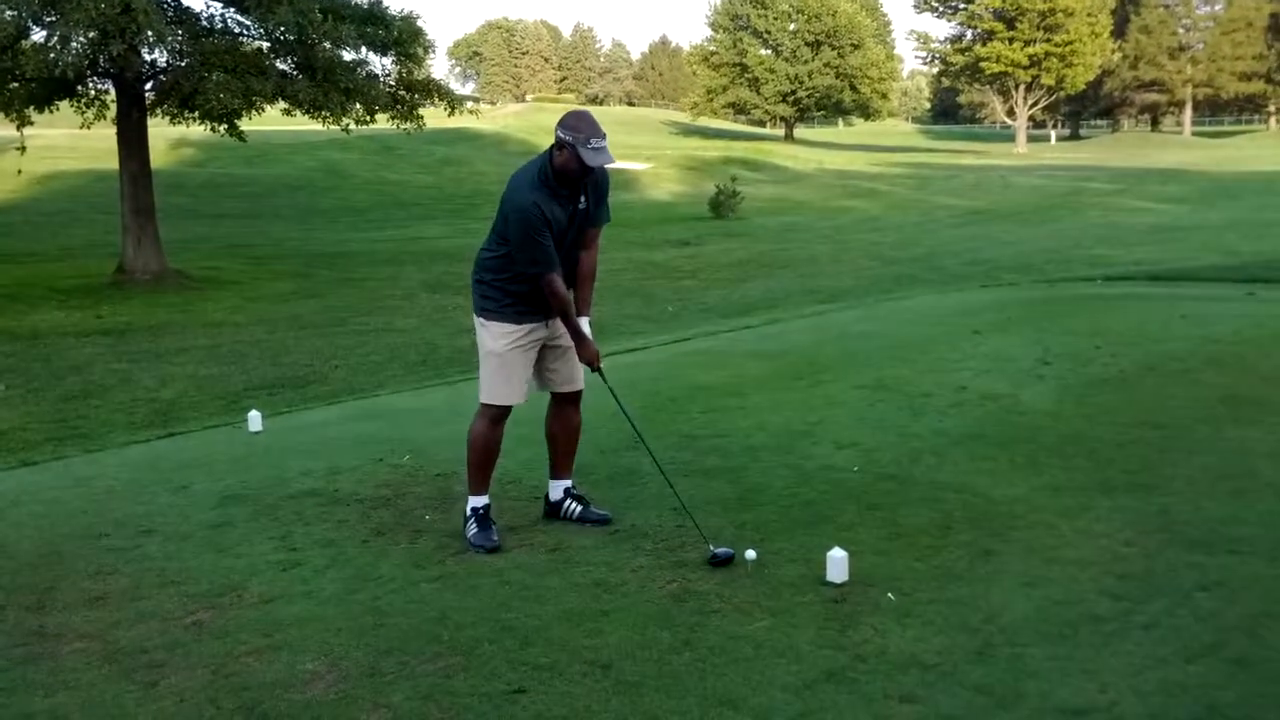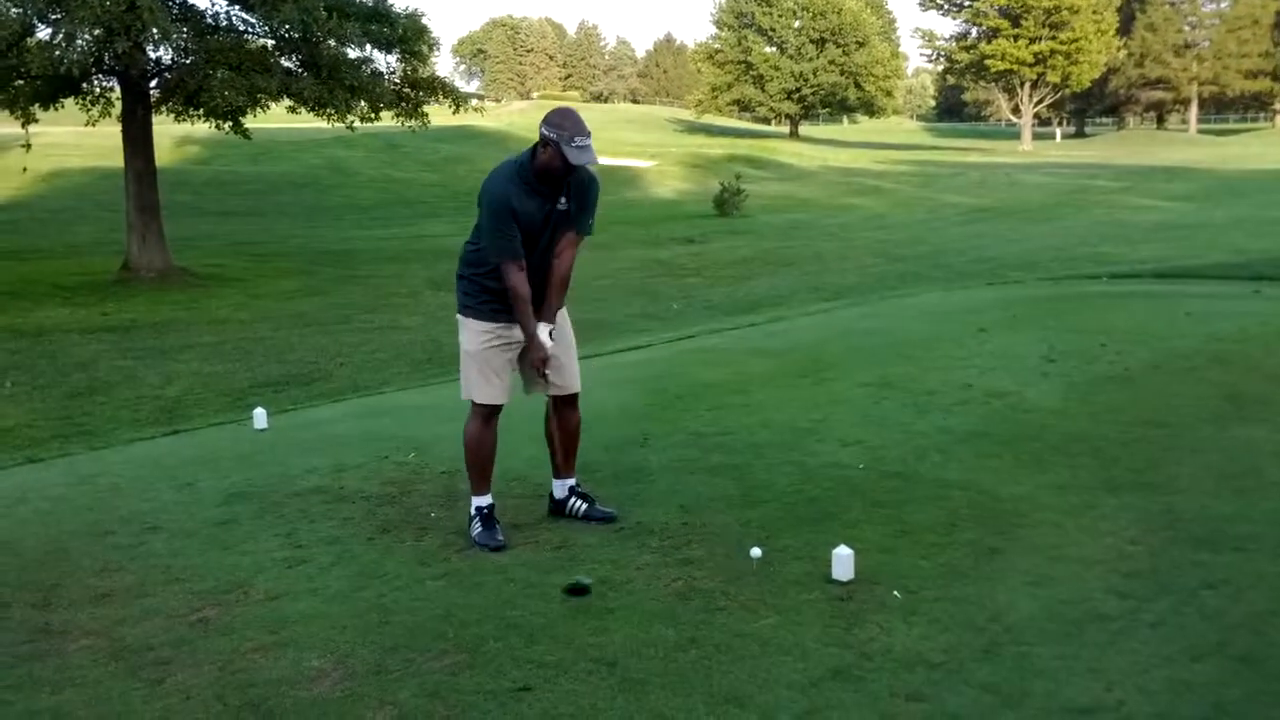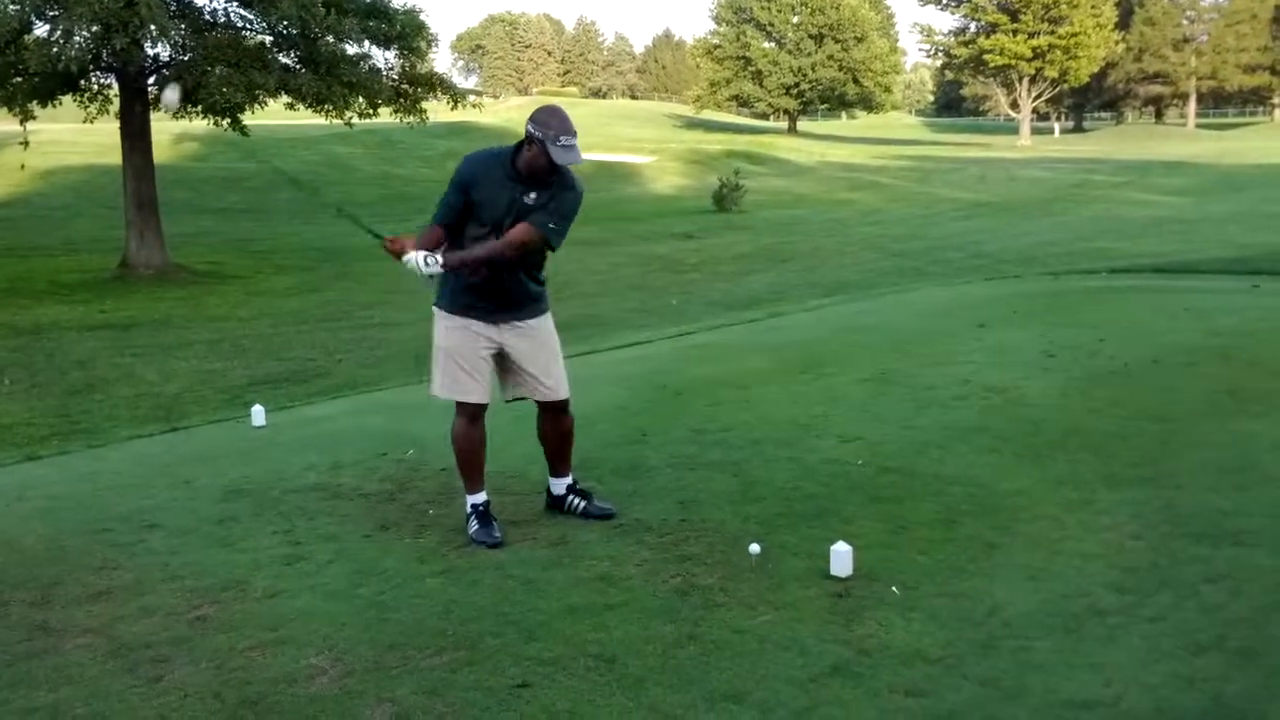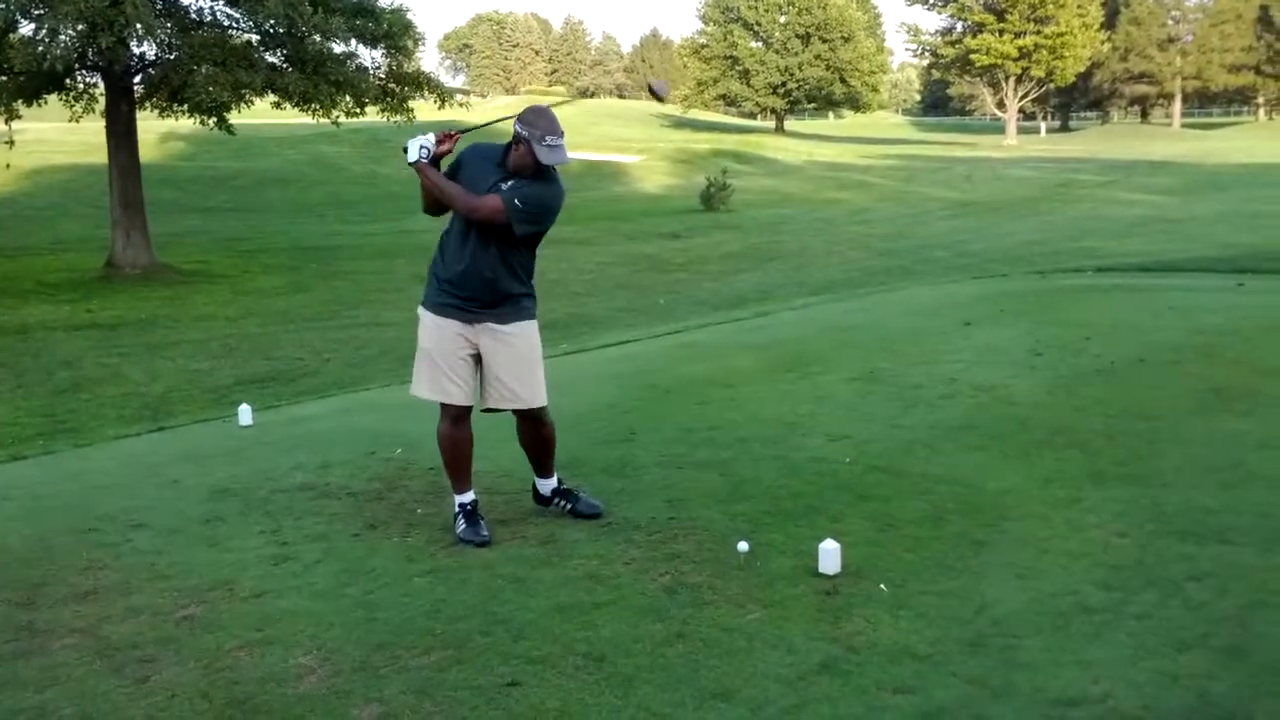
dt=0.3s
person 1, frame 1
left shoulder: (596, 179)
right shoulder: (526, 197)
left elbow: (587, 250)
right elbow: (549, 279)
left wrist: (584, 319)
right wrist: (579, 339)
left hip: (557, 305)
right hip: (506, 306)
left knee: (569, 395)
right knee: (497, 407)
left ankle: (560, 494)
right ankle: (476, 507)
person 1, frame 2
left shoulder: (585, 185)
right shoulder: (503, 187)
left elbow: (564, 258)
right elbow: (509, 270)
left wrist: (547, 325)
right wrist: (530, 339)
left hip: (545, 304)
right hip: (489, 308)
left knee: (566, 397)
right knee: (486, 407)
left ankle: (564, 492)
right ankle: (481, 508)
person 1, frame 3
left shoulder: (566, 191)
right shoulder: (477, 167)
left elbow: (510, 245)
right elbow: (441, 227)
left wrist: (443, 261)
right wrist: (417, 245)
left hip: (526, 310)
right hip: (465, 310)
left knee: (556, 401)
right knee: (470, 407)
left ankle: (562, 488)
right ankle: (477, 504)
person 1, frame 4
left shoulder: (547, 191)
right shoulder: (476, 157)
left elbow: (475, 208)
right elbow: (435, 208)
left wrist: (425, 167)
right wrist: (432, 162)
left hip: (510, 315)
right hip: (446, 308)
left knee: (532, 409)
right knee: (454, 410)
left ankle: (548, 486)
right ankle: (464, 504)
